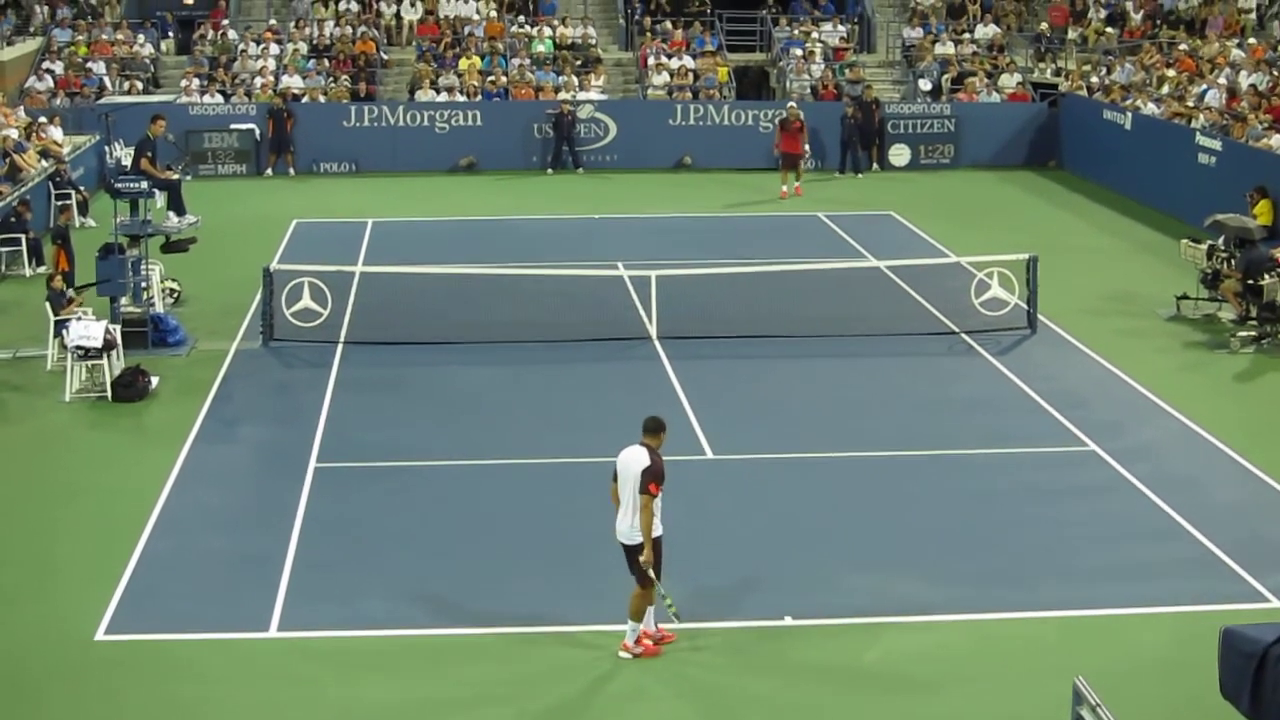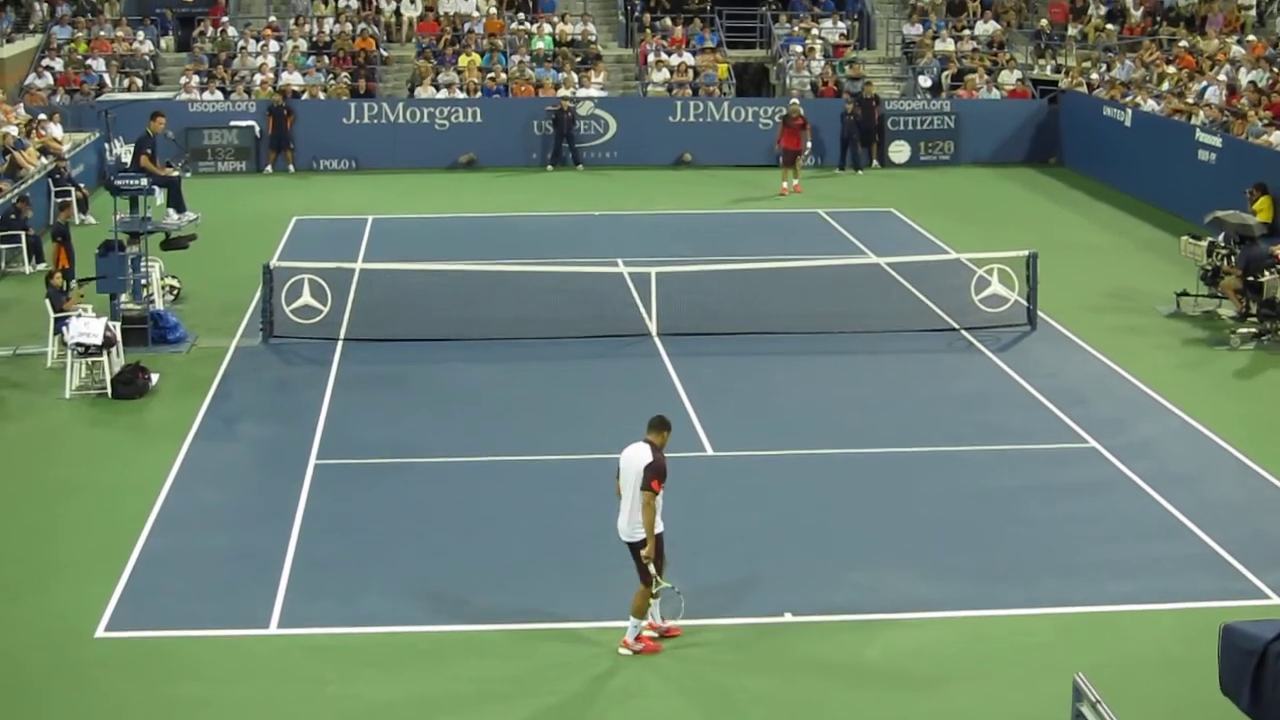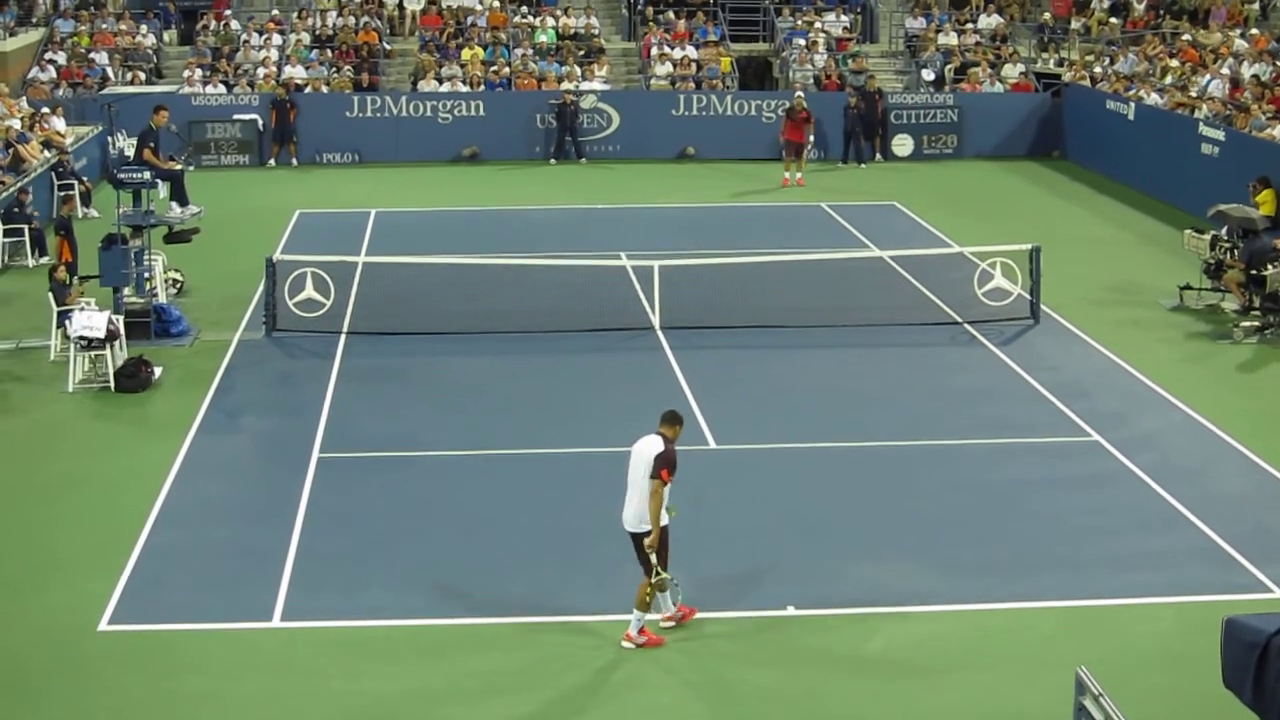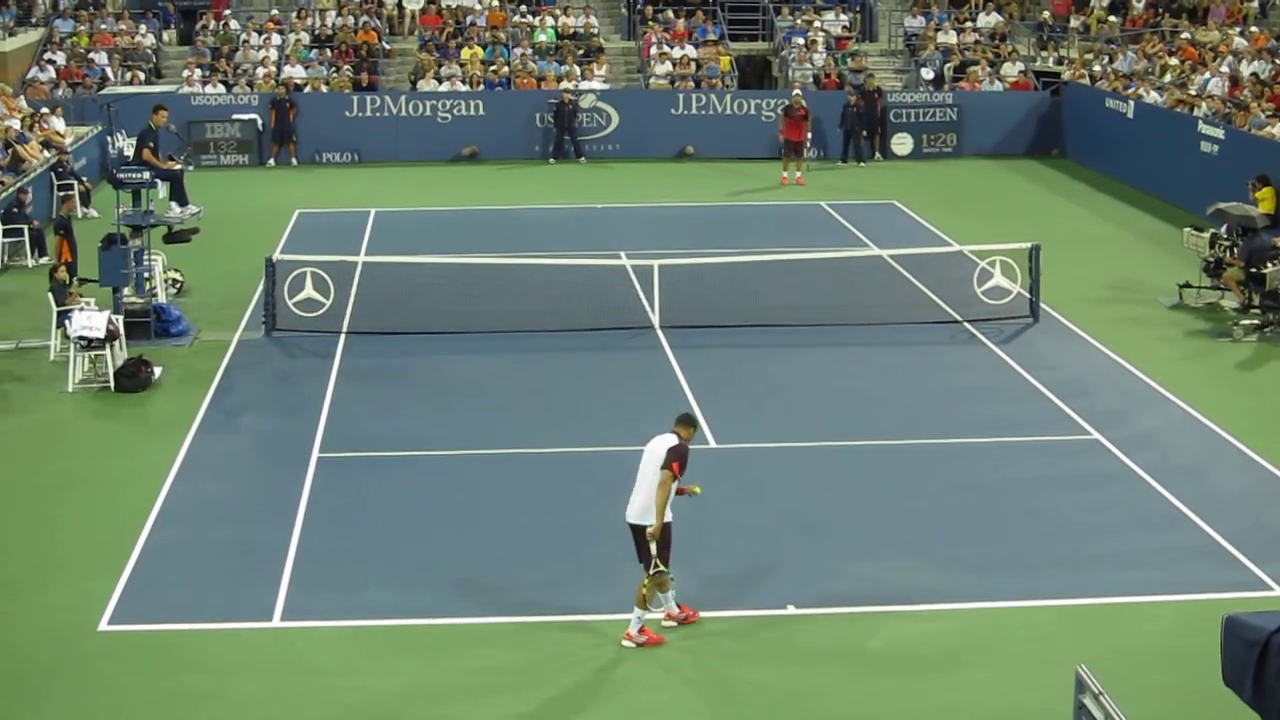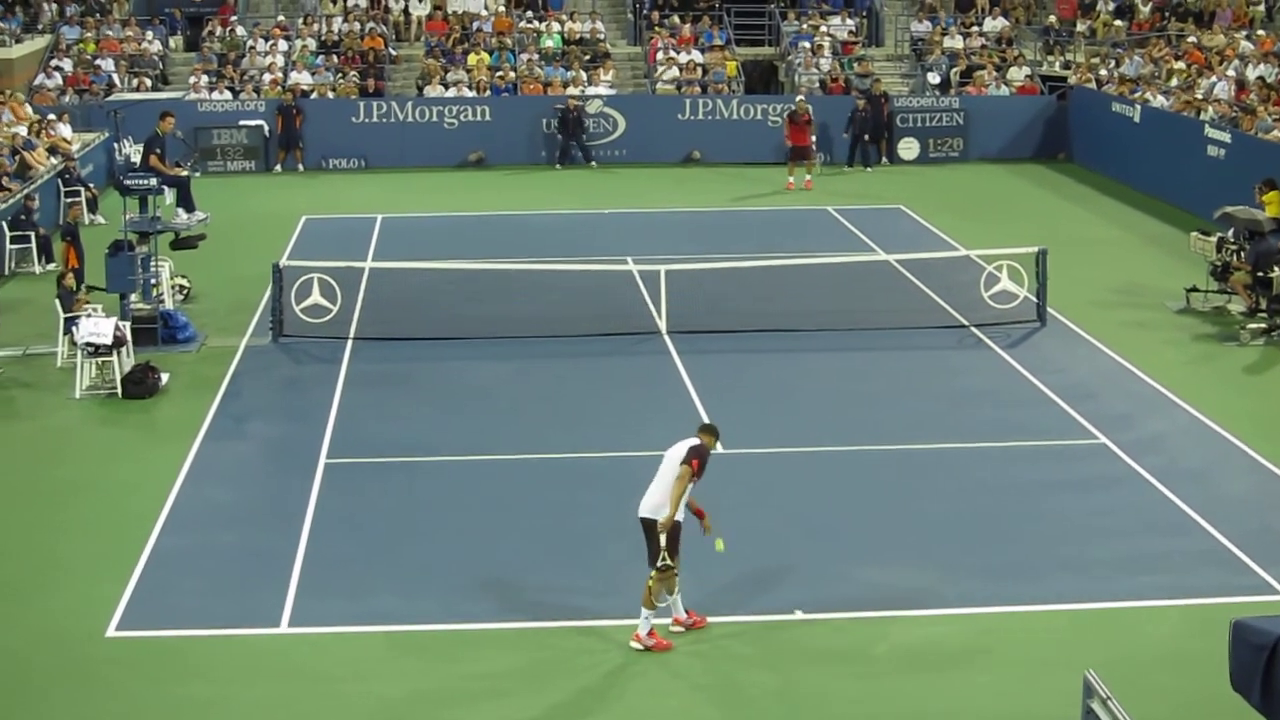
dt=0.2s
person 1, frame 1
left shoulder: (625, 454)
right shoulder: (653, 463)
left elbow: (615, 492)
right elbow: (646, 506)
right wrist: (648, 547)
left hip: (625, 530)
right hip: (643, 534)
left knee: (647, 582)
right knee: (645, 586)
left ankle: (648, 630)
right ankle: (630, 643)
person 1, frame 2
left shoulder: (629, 451)
right shoulder: (655, 460)
right elbow: (648, 502)
right wrist: (650, 543)
left hip: (627, 526)
right hip: (643, 531)
left knee: (656, 573)
right knee: (648, 583)
left ankle: (653, 623)
right ankle: (630, 640)
person 1, frame 3
left shoulder: (641, 443)
right shoulder: (666, 451)
right elbow: (656, 491)
right wrist: (656, 532)
left hip: (632, 517)
right hip: (648, 523)
left knee: (659, 569)
right knee: (653, 576)
left ankle: (669, 612)
right ankle: (633, 633)
person 1, frame 4
left shoulder: (657, 441)
right shoulder: (679, 447)
right elbow: (664, 482)
left wrist: (681, 490)
right wrist: (658, 522)
left hip: (636, 513)
right hip: (651, 518)
left knee: (659, 566)
right knee: (654, 573)
left ankle: (673, 612)
right ankle: (634, 632)
person 1, frame 5
left shoulder: (681, 445)
right shoulder: (700, 448)
right elbow: (682, 477)
left wrist: (702, 516)
right wrist: (671, 515)
left hip: (650, 510)
right hip: (662, 515)
left knee: (671, 566)
right knee: (661, 572)
left ankle: (680, 617)
right ankle: (643, 634)
